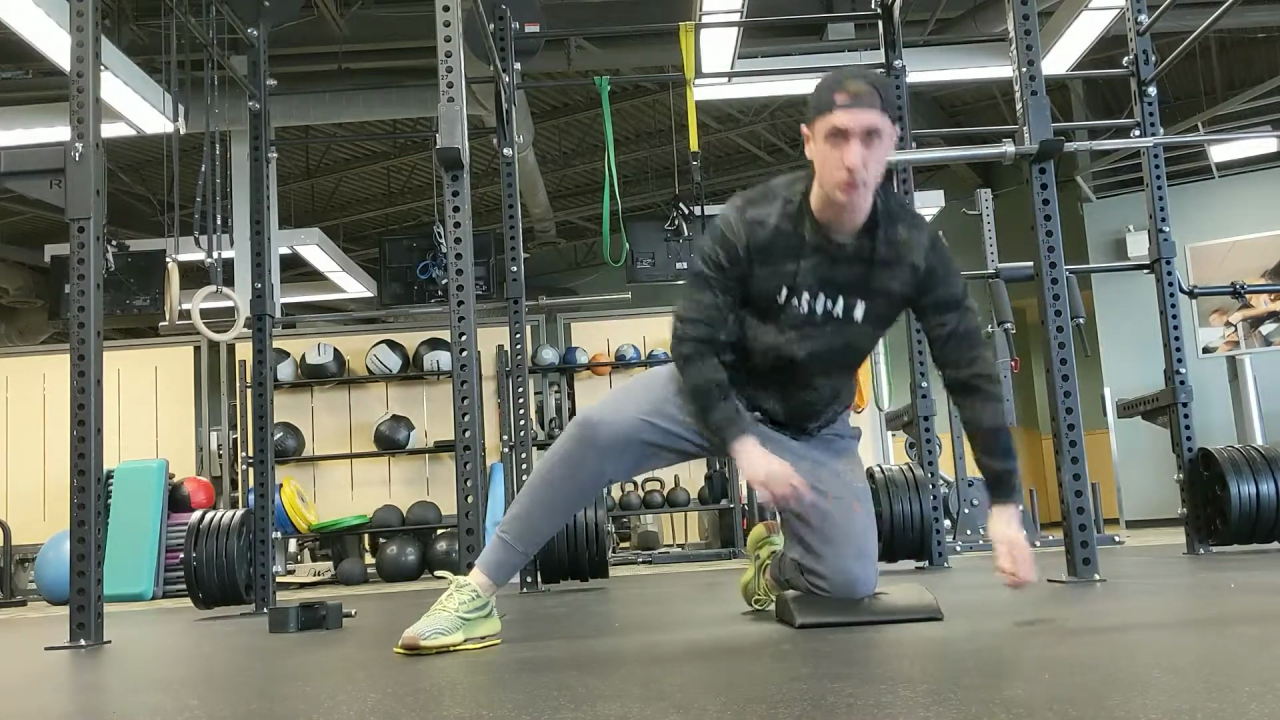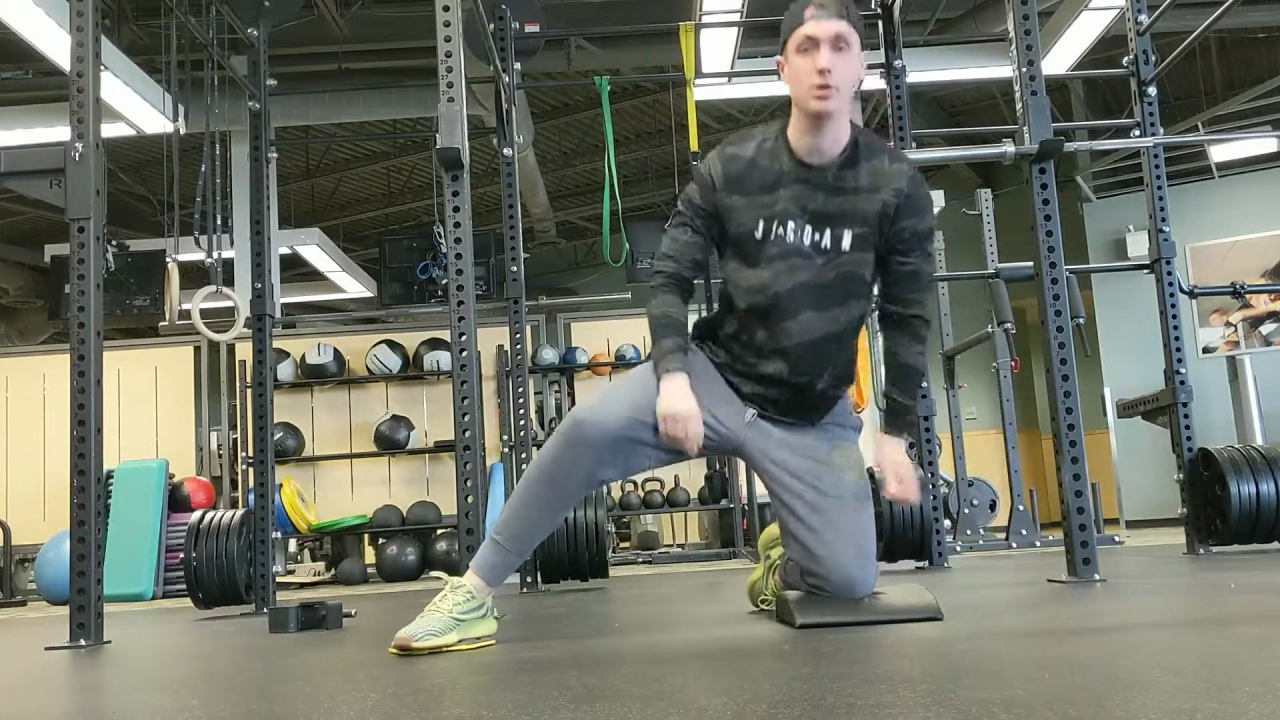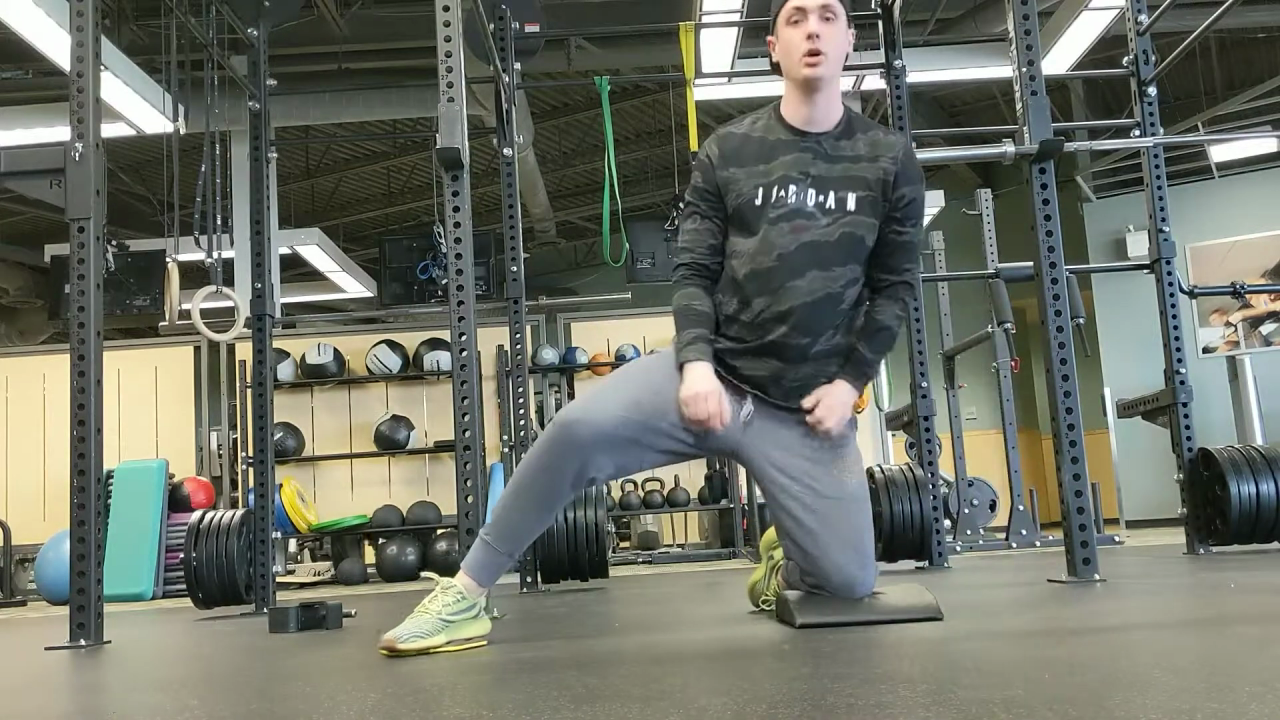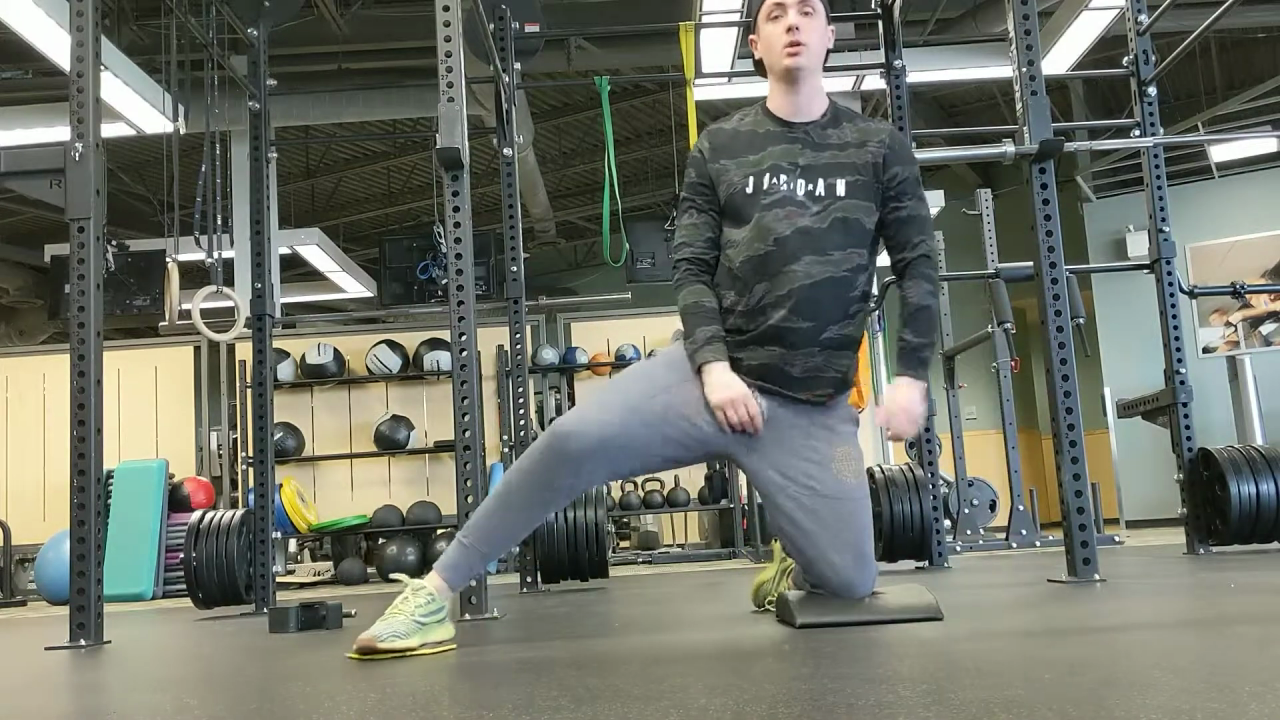
dt=0.2s
person 1, frame 1
left shoulder: (916, 250)
right shoulder: (748, 222)
left elbow: (972, 374)
right elbow: (695, 344)
left wrist: (1004, 506)
right wrist: (740, 445)
left hip: (810, 429)
right hip: (709, 383)
left knee: (849, 583)
right knee: (599, 427)
left ankle: (773, 559)
right ankle: (479, 593)
person 1, frame 2
left shoulder: (895, 186)
right shoulder: (731, 167)
left elbow: (907, 318)
right elbow: (671, 279)
left wrist: (894, 434)
right wrist: (673, 378)
left hip: (811, 417)
right hip: (714, 373)
left knee: (848, 581)
right knee: (591, 427)
left ankle: (786, 555)
right ankle: (474, 594)
person 1, frame 3
left shoulder: (889, 159)
right shoulder: (729, 149)
left elbow: (895, 285)
right elbow: (692, 271)
left wrist: (851, 382)
right wrist: (694, 363)
left hip: (806, 402)
right hip: (717, 371)
left knee: (848, 581)
right knee: (581, 427)
left ankle: (786, 558)
right ankle: (467, 592)
person 1, frame 4
left shoulder: (880, 148)
right shoulder: (720, 146)
left elbow: (916, 266)
right elbow: (693, 269)
left wrist: (911, 375)
right wrist: (713, 365)
left hip: (812, 404)
right hip: (714, 370)
left knee: (849, 582)
right knee: (576, 439)
left ankle: (795, 559)
right ankle: (438, 592)
